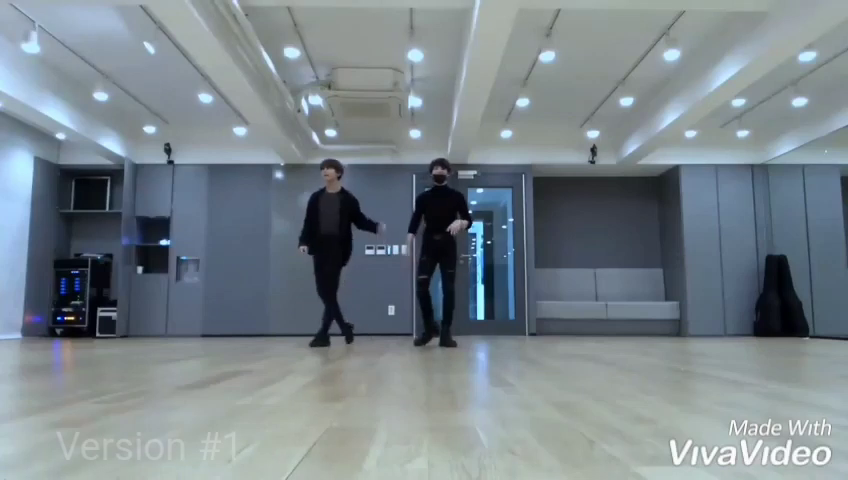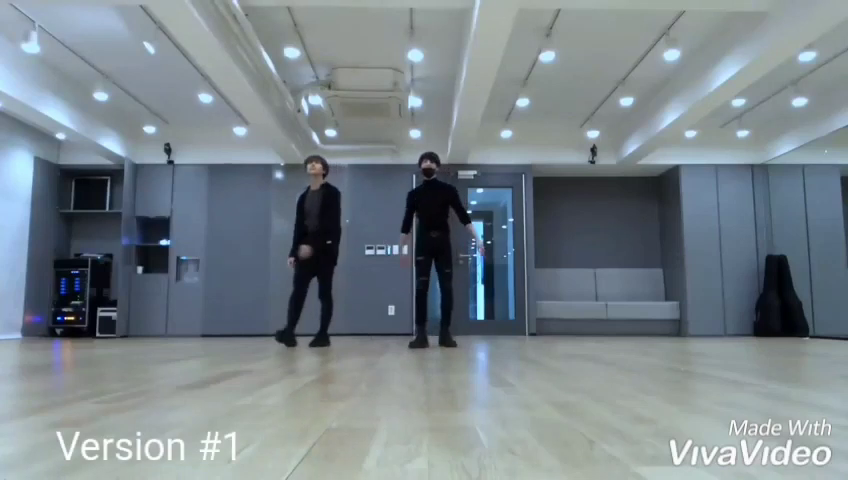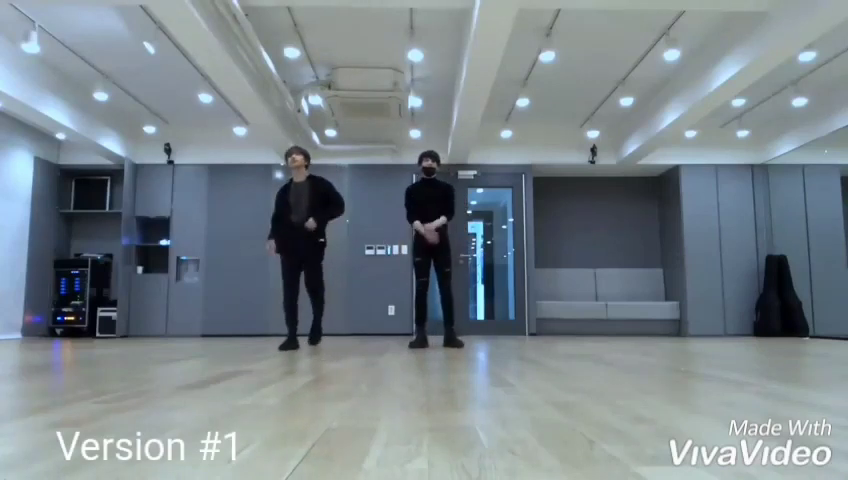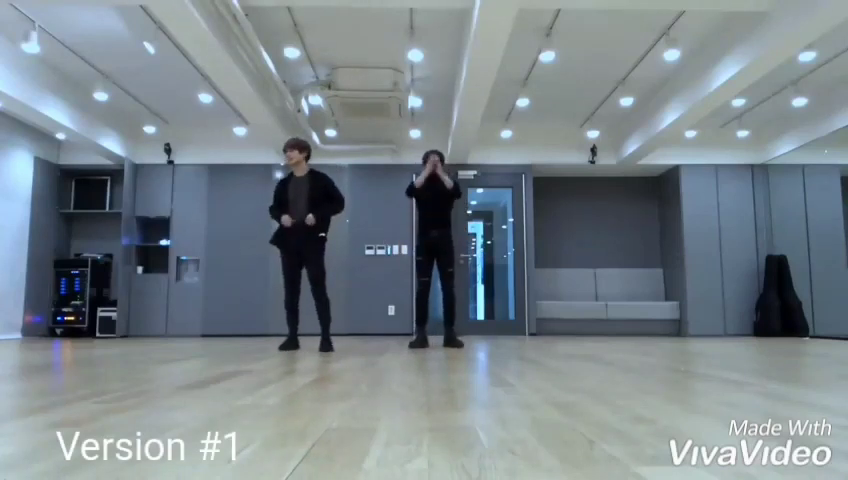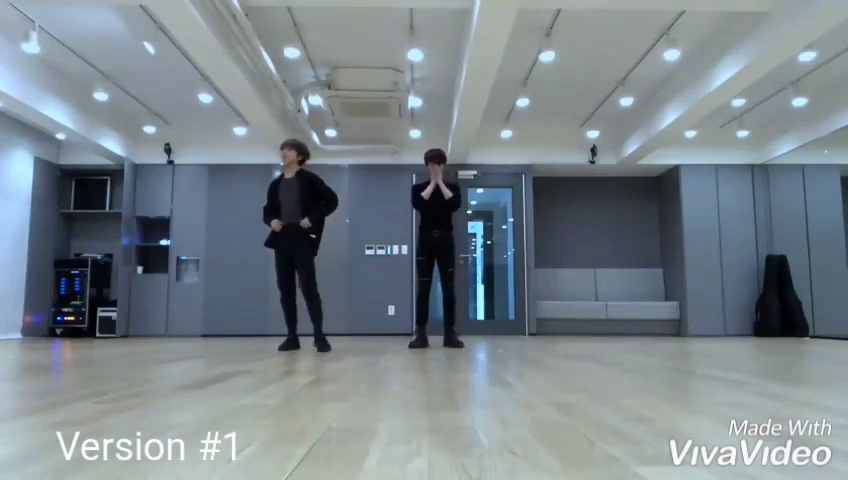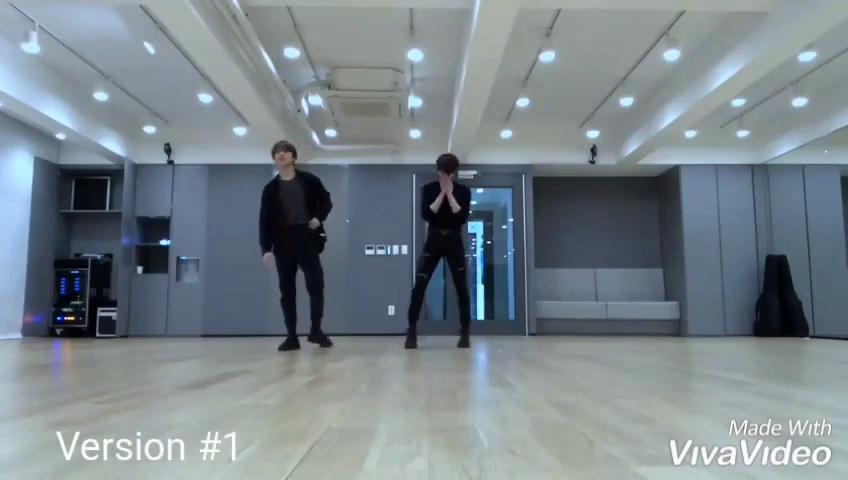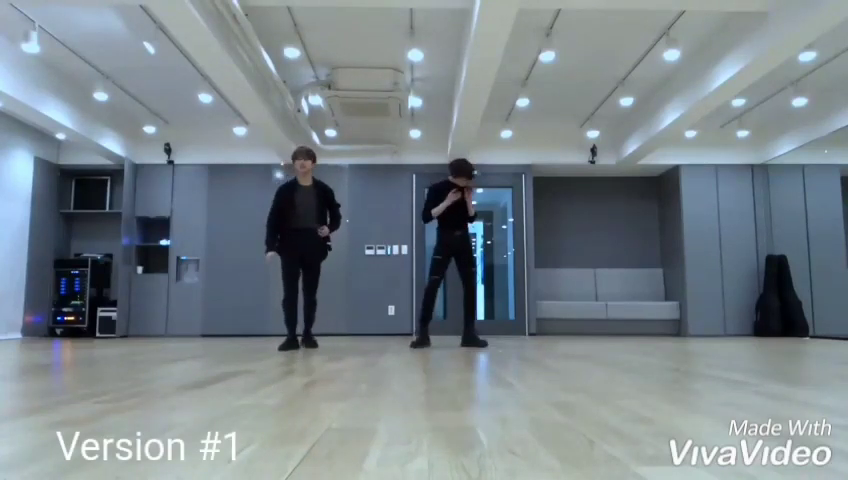
dt=0.5s
person 1, frame 1
left shoulder: (348, 199)
right shoulder: (315, 198)
left elbow: (359, 220)
right elbow: (308, 223)
left wrist: (376, 227)
right wrist: (303, 242)
left hip: (337, 248)
right hip: (319, 248)
left knee: (329, 290)
right knee: (323, 291)
left ankle: (323, 333)
right ankle: (344, 326)
person 1, frame 2
left shoulder: (332, 193)
right shoulder: (303, 197)
left elbow: (330, 222)
right elbow: (299, 226)
left wrist: (311, 244)
right wrist: (293, 252)
left hip: (325, 248)
right hip: (304, 248)
left knee: (324, 292)
right knee: (298, 289)
left ankle: (323, 334)
right ankle: (289, 332)
person 1, frame 3
left shoulder: (320, 184)
right shoulder: (284, 191)
left elbow: (338, 206)
right elbow: (277, 218)
left wrist: (318, 219)
right wrist: (273, 237)
left hip: (312, 242)
right hip: (289, 244)
left knee: (314, 286)
right knee: (289, 290)
left ankle: (316, 324)
right ankle: (292, 336)
person 1, frame 4
left shoulder: (320, 180)
right shoulder: (283, 184)
left elbow: (339, 203)
right elbow: (273, 207)
left wrist: (318, 215)
right wrist: (280, 216)
left hip: (312, 239)
right hip: (289, 240)
left knee: (318, 288)
right knee: (290, 290)
left ankle: (325, 337)
right ankle: (292, 336)
person 1, frame 5
left shoulder: (309, 179)
right shoulder: (276, 185)
left elbow: (331, 201)
right elbow: (268, 210)
left wrist: (312, 218)
right wrist: (270, 221)
left hip: (303, 239)
right hip: (282, 241)
left knee: (308, 287)
right knee: (286, 290)
left ankle: (319, 335)
right ankle: (292, 337)
person 1, frame 6
left shoulder: (309, 181)
right shoulder: (271, 189)
left elbow: (325, 201)
right elbow: (265, 220)
left wrist: (319, 218)
right wrist: (266, 248)
left hip: (308, 239)
right hip: (283, 242)
left knee: (316, 285)
right knee: (287, 290)
left ankle: (316, 330)
right ankle: (292, 336)
person 1, frame 7
left shoulder: (323, 190)
right shoulder: (285, 190)
left elbow: (335, 214)
right elbow: (273, 220)
left wrist: (330, 228)
right wrist: (270, 246)
left hip: (314, 245)
right hip: (290, 245)
left knee: (310, 292)
right knee: (290, 292)
left ankle: (307, 334)
right ankle: (291, 336)
person 2, frame 1
left shoulder: (457, 196)
right shoulder: (423, 197)
left elbow: (468, 221)
right elbow: (414, 223)
left wrist: (460, 223)
left hip: (448, 246)
right hip: (429, 245)
left knee: (448, 289)
right knee: (421, 286)
left ankle: (445, 333)
right ankle: (429, 326)
person 2, frame 2
left shoulder: (449, 190)
right shoulder: (414, 194)
left elbow: (462, 215)
right elbow: (407, 221)
left wrist: (477, 239)
right wrist: (402, 248)
left hip: (443, 240)
right hip: (423, 241)
left knee: (446, 287)
right knee: (421, 287)
left ankle: (445, 332)
right ankle: (420, 334)
person 2, frame 3
left shoulder: (447, 189)
right shoulder: (412, 190)
left elbow: (449, 214)
right elbow: (411, 217)
left wrist: (434, 225)
right wrist: (424, 231)
left hip: (441, 240)
right hip: (421, 241)
left knee: (446, 287)
right knee: (421, 287)
left ankle: (450, 333)
right ankle: (420, 334)
person 2, frame 4
left shoulder: (448, 184)
right shoulder: (419, 185)
left elbow: (457, 194)
right elbow: (409, 192)
left wrist: (440, 172)
right wrist: (427, 171)
left hip: (444, 239)
right hip: (424, 239)
left knee: (448, 287)
right knee: (422, 287)
left ankle: (450, 333)
right ankle: (421, 334)
person 2, frame 5
left shoulder: (452, 187)
right shoulder: (418, 188)
left elbow: (455, 205)
right elbow: (417, 204)
left wrist: (440, 182)
right wrist: (432, 183)
left hip: (445, 239)
right hip: (426, 239)
left knee: (448, 287)
right knee: (423, 287)
left ankle: (450, 333)
right ankle: (421, 334)
person 2, frame 6
left shoulder: (463, 191)
right shoulder: (429, 189)
left elbow: (463, 217)
right elbow: (426, 214)
left wrist: (450, 195)
right wrist: (442, 195)
left hip: (454, 240)
right hip: (433, 239)
left knee: (462, 287)
right knee: (420, 285)
left ankle: (465, 332)
right ankle: (411, 331)
person 2, frame 7
left shoulder: (465, 191)
right shoulder: (436, 190)
left elbow: (471, 218)
right elbow: (426, 217)
left wrist: (468, 200)
right wrist: (447, 202)
left hip: (464, 241)
right hip: (445, 241)
left knee: (470, 286)
right knee: (432, 285)
left ankle: (469, 333)
right ankle: (423, 333)
